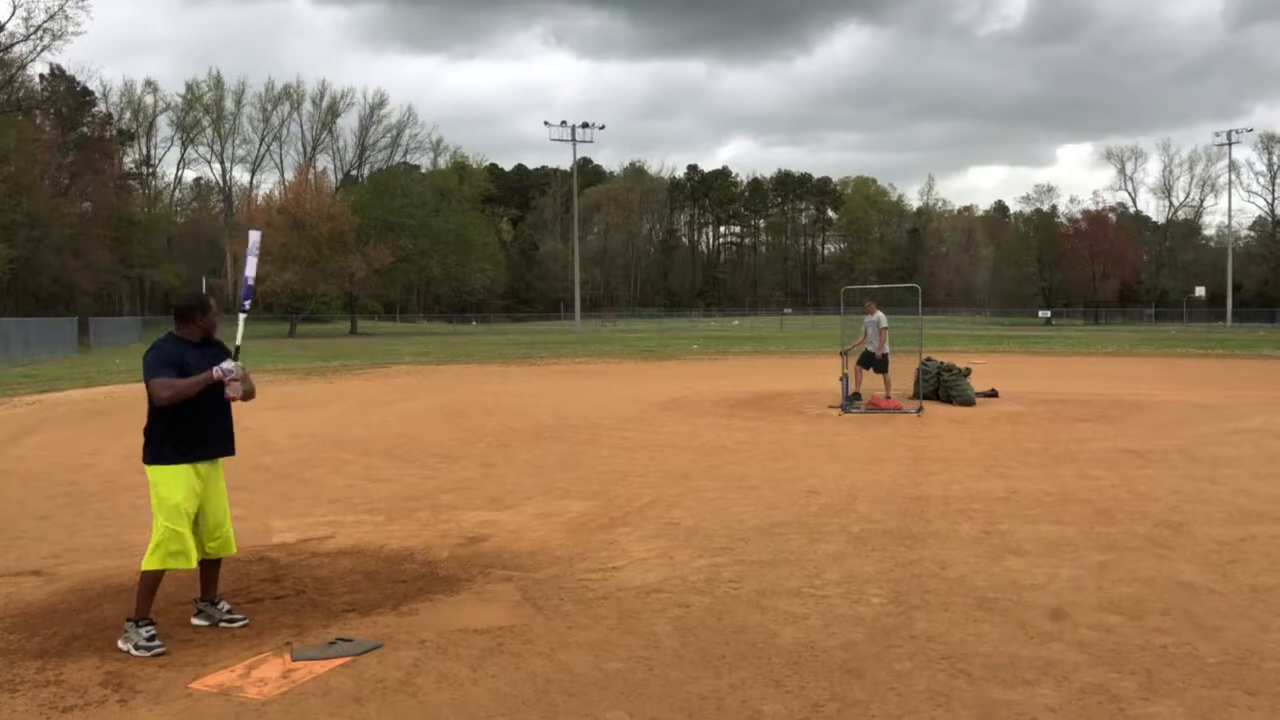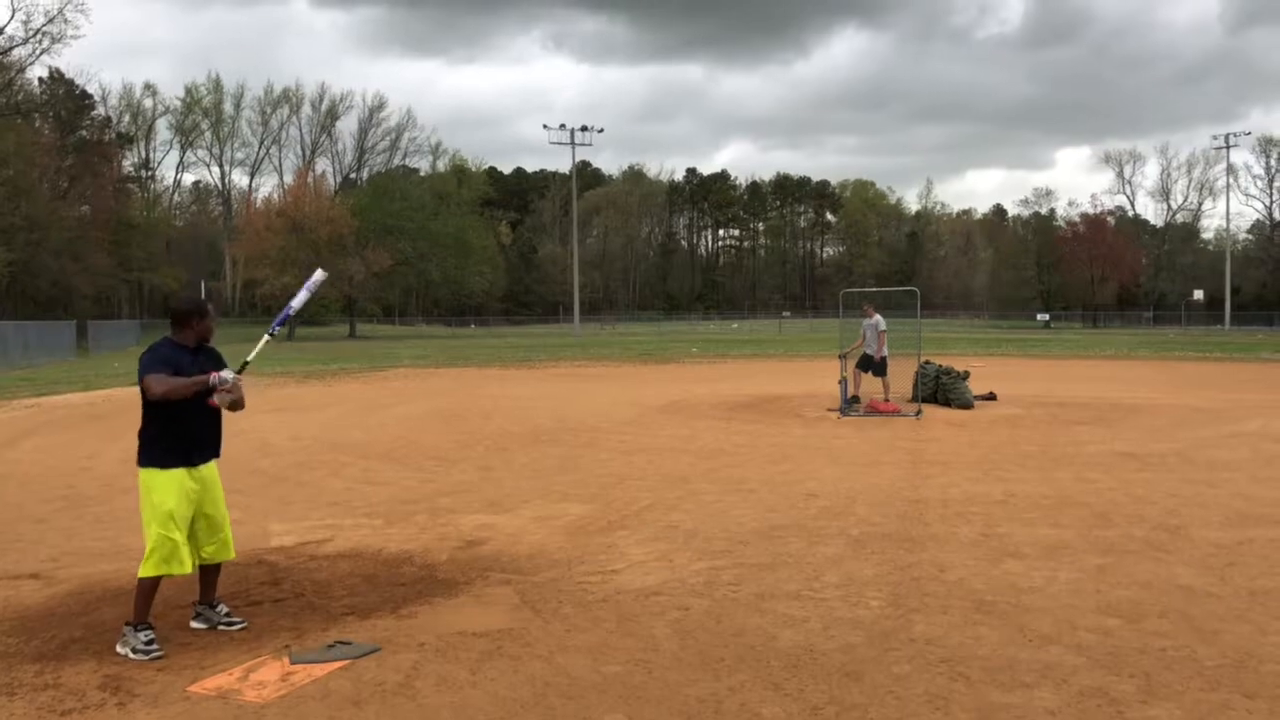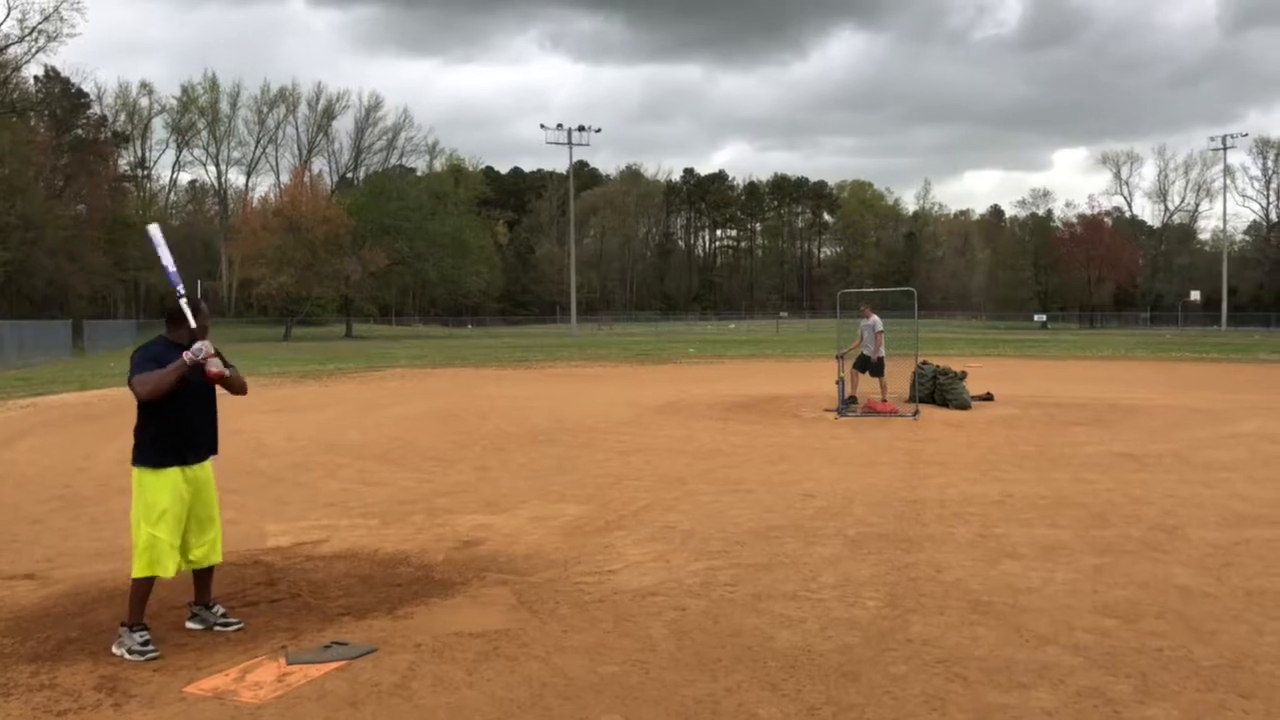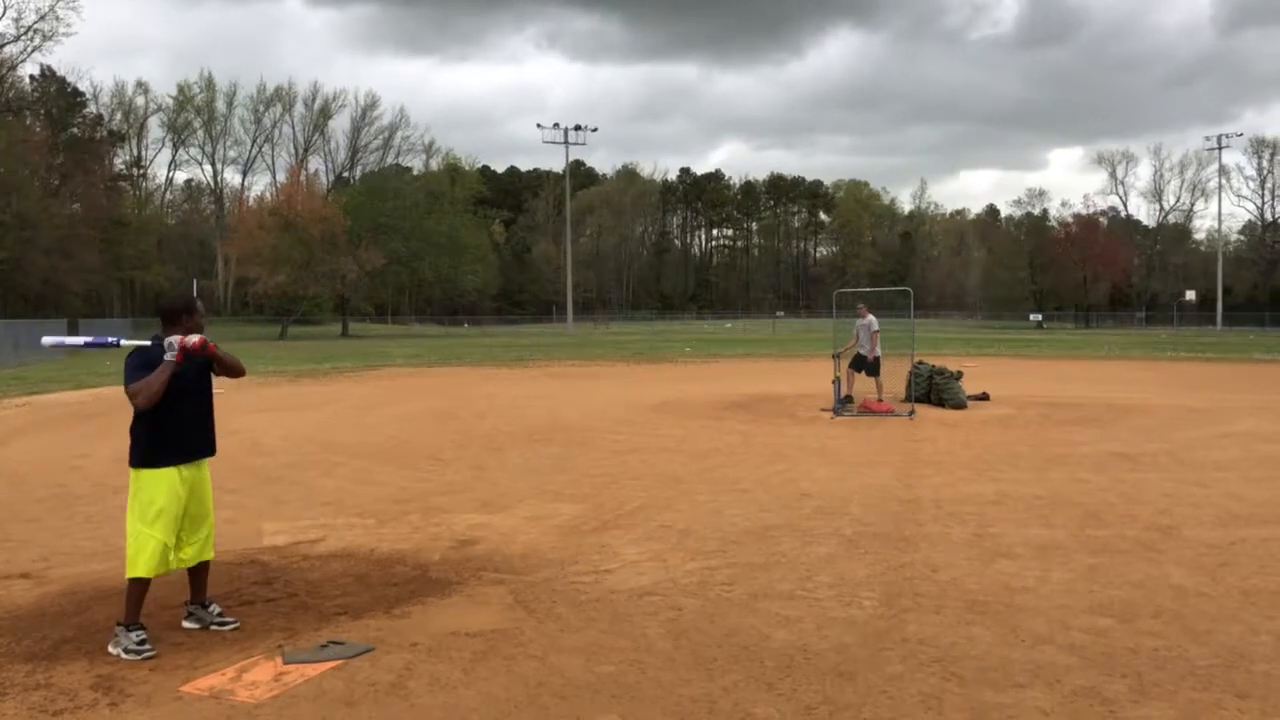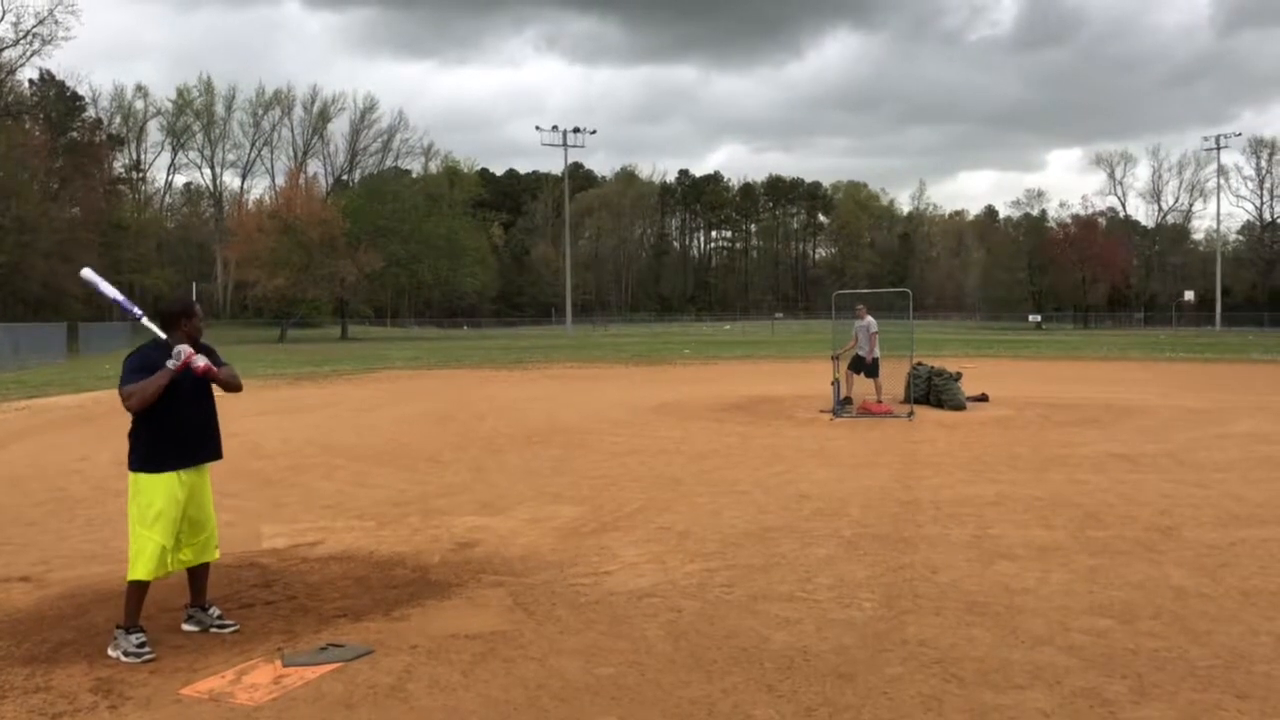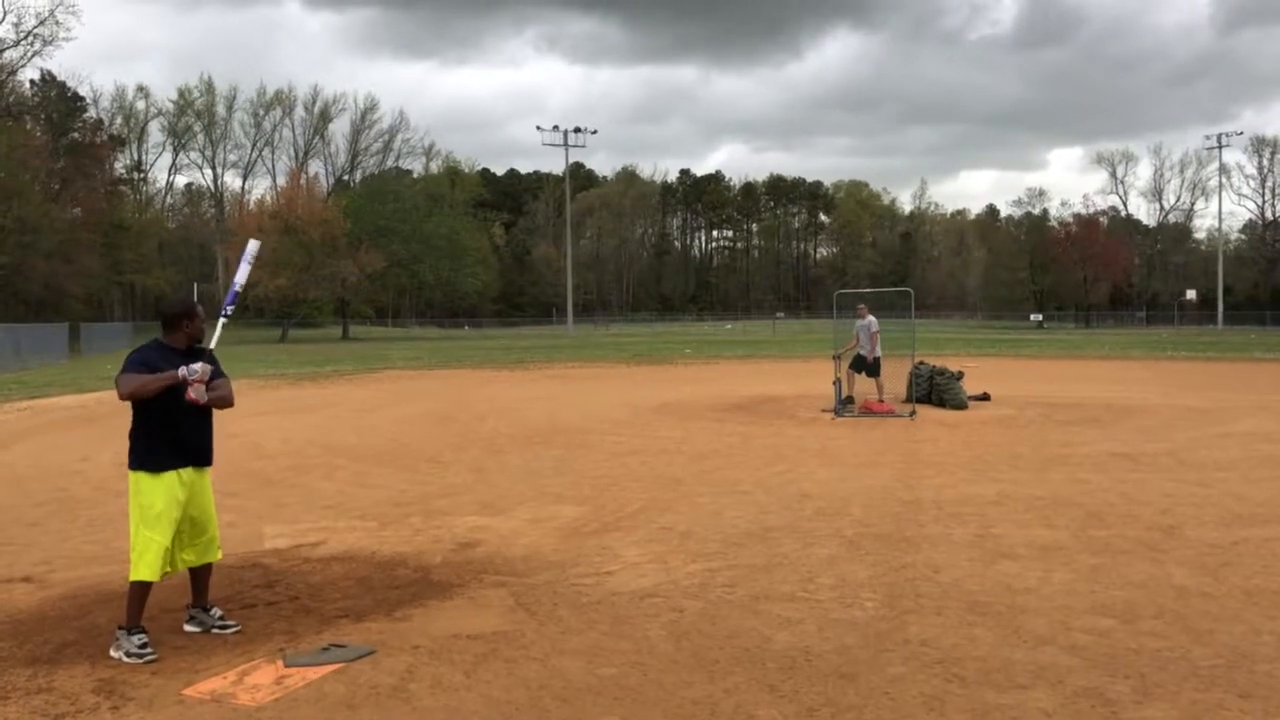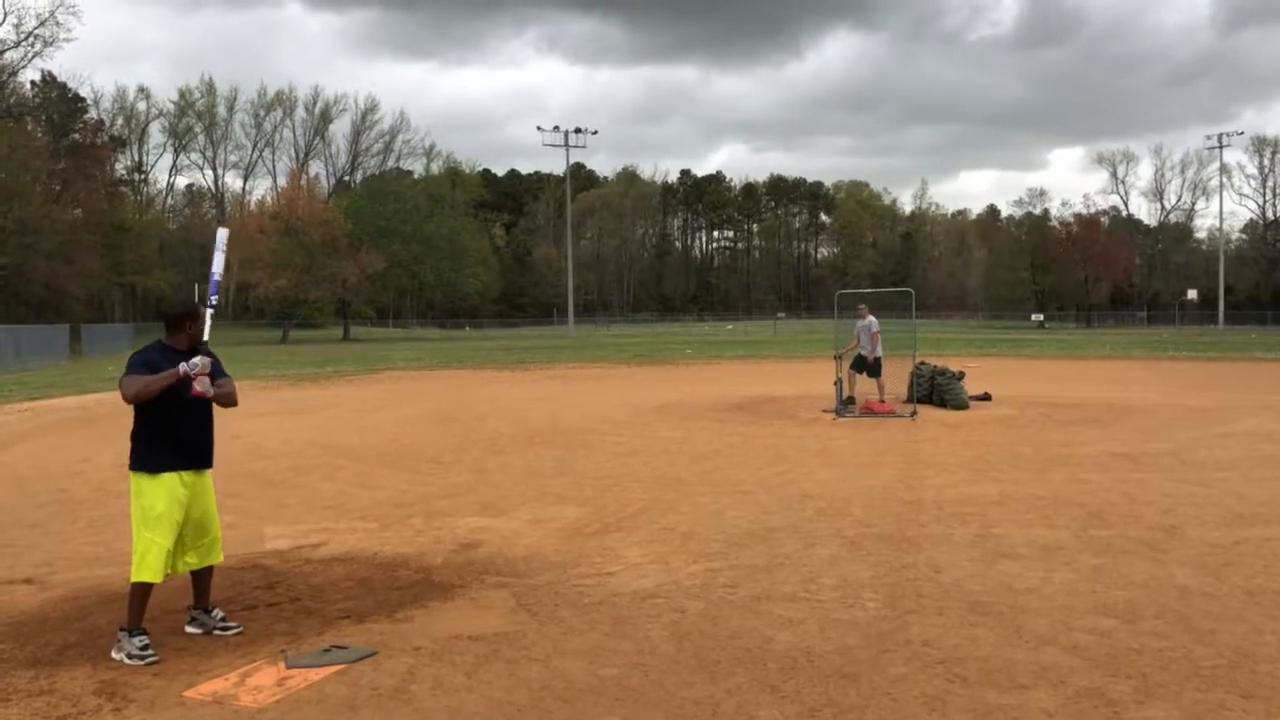
dt=0.2s
person 1, frame 1
left shoulder: (215, 349)
right shoulder: (162, 352)
left elbow: (248, 387)
right elbow: (162, 394)
left wrist: (239, 388)
right wrist: (213, 375)
left hip: (209, 458)
right hip: (170, 462)
left knee: (216, 533)
right knee: (168, 541)
left ankle: (208, 605)
right ankle: (138, 625)
person 1, frame 2
left shoulder: (210, 355)
right shoulder: (157, 355)
left elbow: (238, 398)
right elbow: (159, 390)
left wrist: (228, 397)
right wrist: (210, 381)
left hip: (203, 463)
right hip: (164, 467)
left knee: (215, 537)
right knee: (163, 547)
left ankle: (206, 608)
right ankle: (135, 629)
person 1, frame 3
left shoulder: (204, 352)
right shoulder: (149, 353)
left elbow: (240, 386)
right elbow: (144, 390)
left wrist: (222, 371)
right wrist: (187, 360)
left hip: (199, 461)
right hip: (159, 466)
left knee: (206, 538)
right knee: (154, 547)
left ankle: (202, 609)
right ankle: (131, 630)
person 1, frame 4
left shoulder: (198, 351)
right shoulder: (143, 356)
left elbow: (238, 370)
right elbow: (141, 400)
left wrist: (210, 349)
right wrist: (170, 360)
left hip: (195, 461)
right hip: (156, 466)
left knee: (199, 537)
right knee: (150, 546)
left ankle: (198, 608)
right ankle: (128, 629)
person 1, frame 5
left shoulder: (201, 353)
right shoulder: (142, 358)
left elbow: (235, 383)
right elbow: (132, 402)
left wrist: (209, 369)
right wrist: (171, 366)
left hip: (195, 465)
right hip: (154, 469)
left knee: (200, 539)
right knee: (149, 549)
left ankle: (198, 610)
right ankle: (127, 632)
person 1, frame 6
left shoulder: (203, 358)
right shoulder: (144, 357)
left elbow: (227, 396)
right elbow: (126, 390)
left wrist: (205, 397)
right wrist: (180, 375)
left hip: (196, 466)
right hip: (155, 470)
left knee: (203, 539)
right knee: (151, 550)
left ankle: (200, 611)
right ankle: (128, 633)
person 1, frame 7
left shoulder: (204, 358)
right shoulder: (147, 358)
left elbow: (231, 396)
right elbow: (130, 393)
left wrist: (210, 390)
right wrist: (182, 371)
left hip: (198, 467)
right hip: (156, 471)
left knee: (205, 540)
right knee: (152, 553)
left ankle: (201, 613)
right ankle: (130, 635)
